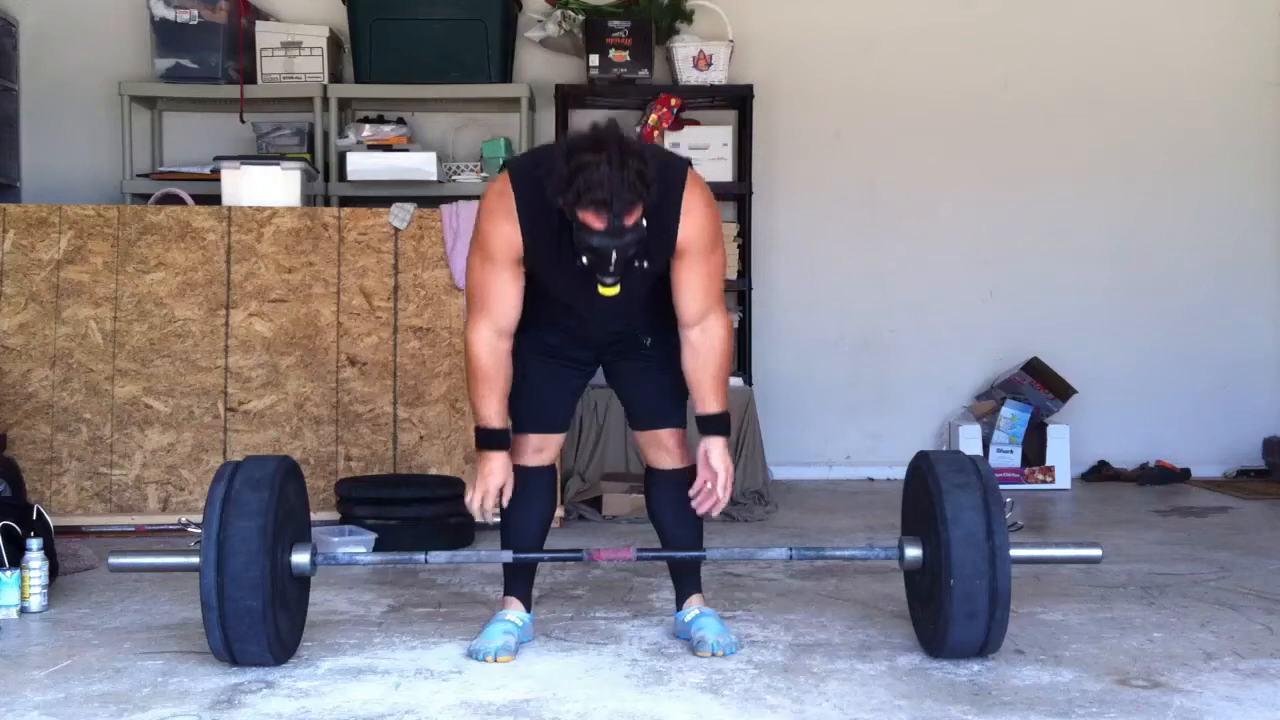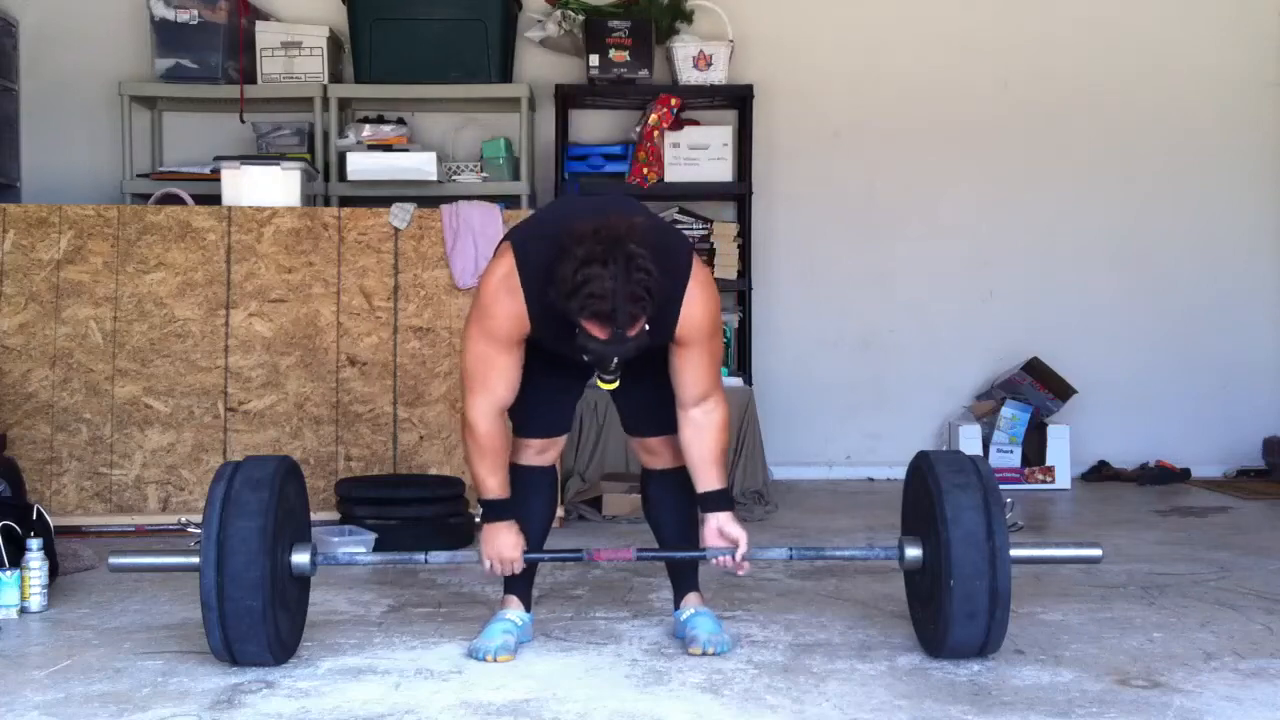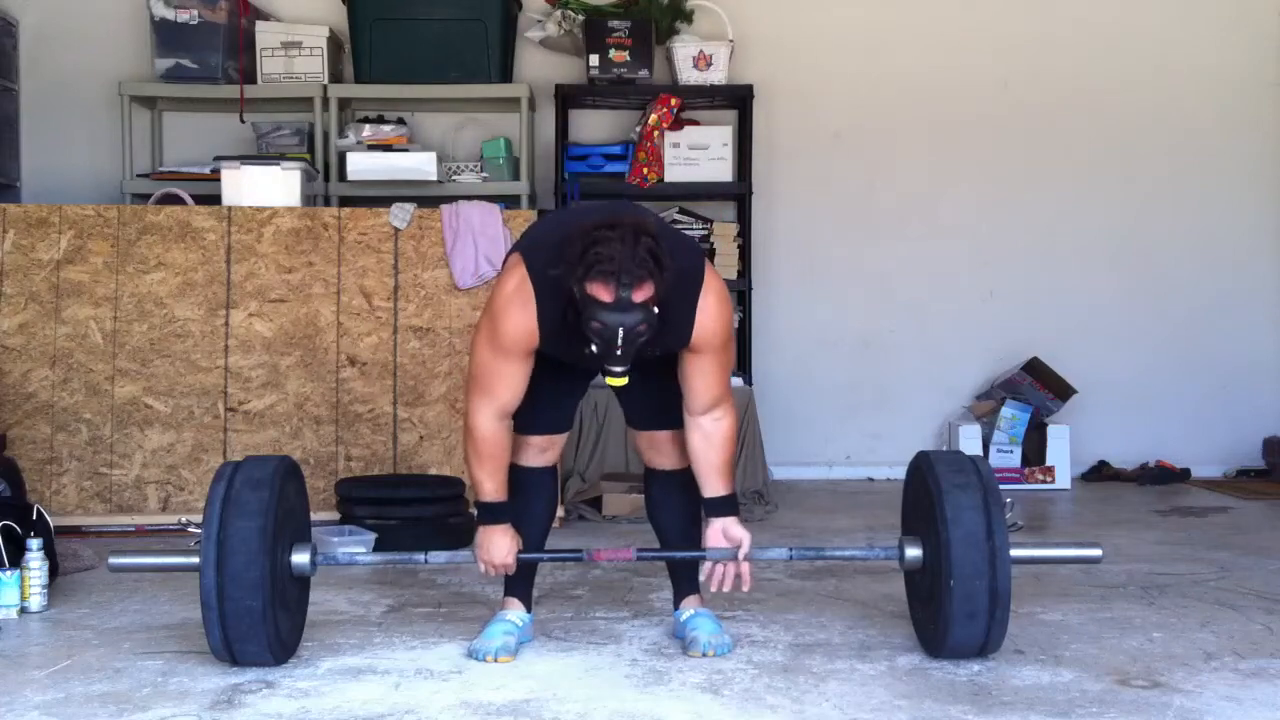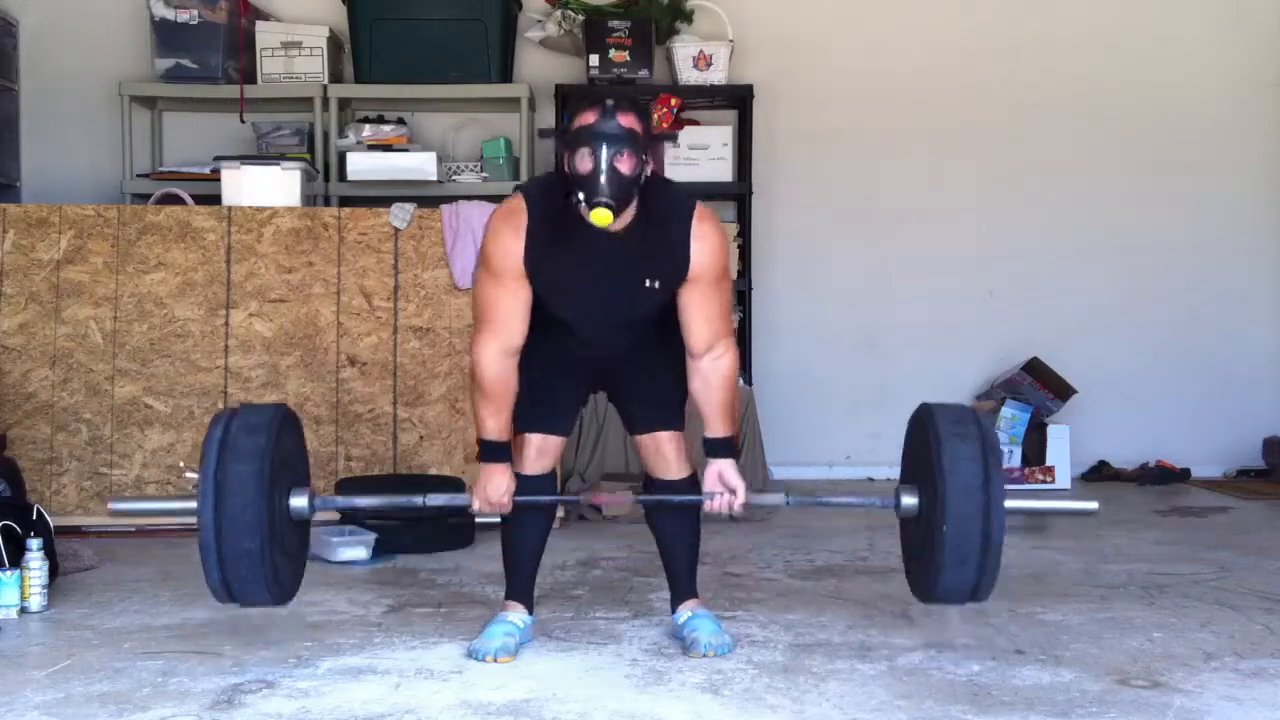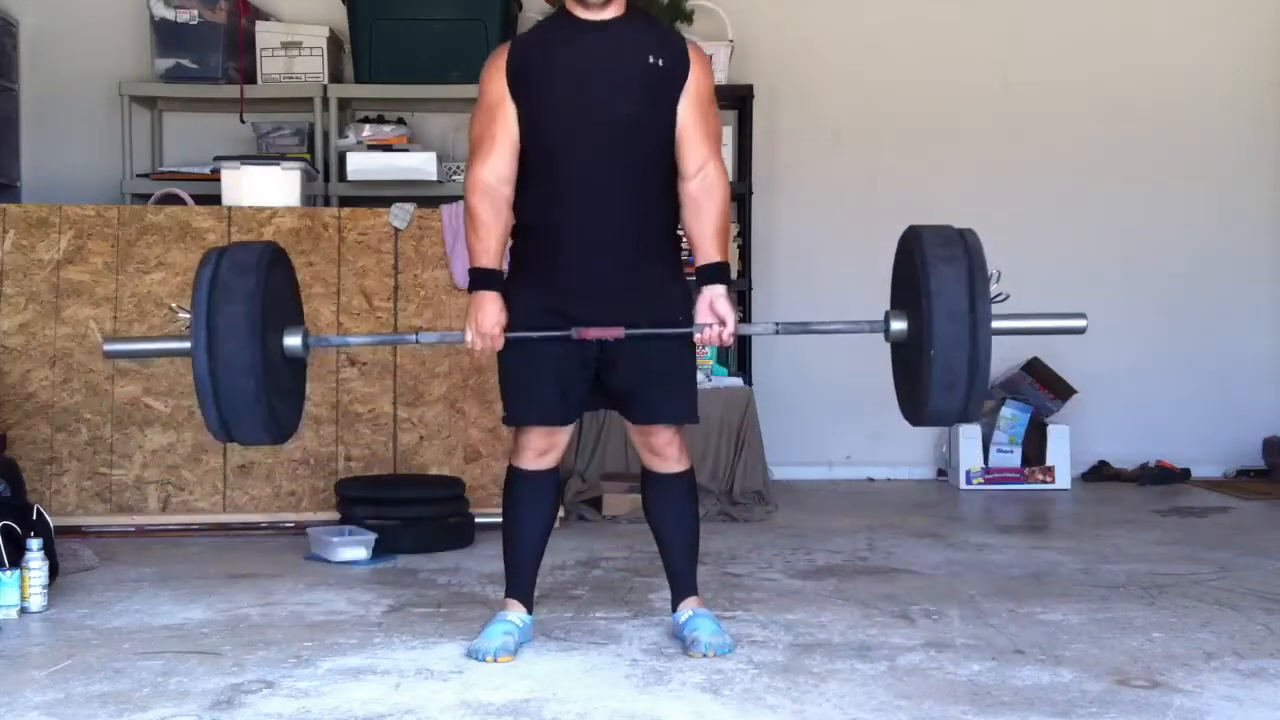
dt=0.5s
person 1, frame 1
left shoulder: (685, 200)
right shoulder: (511, 203)
left elbow: (703, 322)
right elbow: (490, 330)
left wrist: (714, 430)
right wrist: (491, 445)
left hip: (647, 326)
right hip: (548, 328)
left knee: (666, 446)
right knee: (532, 449)
left ankle: (691, 603)
right ankle: (515, 606)
person 1, frame 2
left shoulder: (688, 287)
right shoulder: (512, 283)
left elbow: (699, 406)
right elbow: (484, 409)
left wrist: (716, 507)
right wrist: (497, 515)
right hip: (546, 340)
left knee: (661, 447)
right knee: (534, 446)
left ankle: (690, 601)
right ankle: (515, 606)
person 1, frame 3
left shoulder: (701, 294)
right shoulder: (523, 292)
left elbow: (709, 413)
right elbow: (488, 414)
left wrist: (721, 512)
right wrist: (493, 518)
left knee: (668, 449)
right knee: (535, 445)
left ankle: (689, 602)
right ankle: (515, 607)
person 1, frame 4
left shoulder: (692, 229)
right shoulder: (519, 224)
left elbow: (710, 351)
right elbow: (497, 350)
left wrist: (722, 454)
right wrist: (493, 458)
left hip: (648, 346)
right hip: (553, 346)
left knee: (669, 456)
right knee: (532, 458)
left ankle: (687, 606)
right ankle: (516, 609)
person 1, frame 5
left shoulder: (677, 54)
right shoulder: (516, 60)
left elbow: (701, 172)
right elbow: (491, 176)
left wrist: (713, 279)
right wrist: (485, 286)
left hip: (651, 295)
right hip: (543, 297)
left knee: (663, 444)
right knee: (536, 446)
left ankle: (688, 603)
right ankle: (516, 607)
